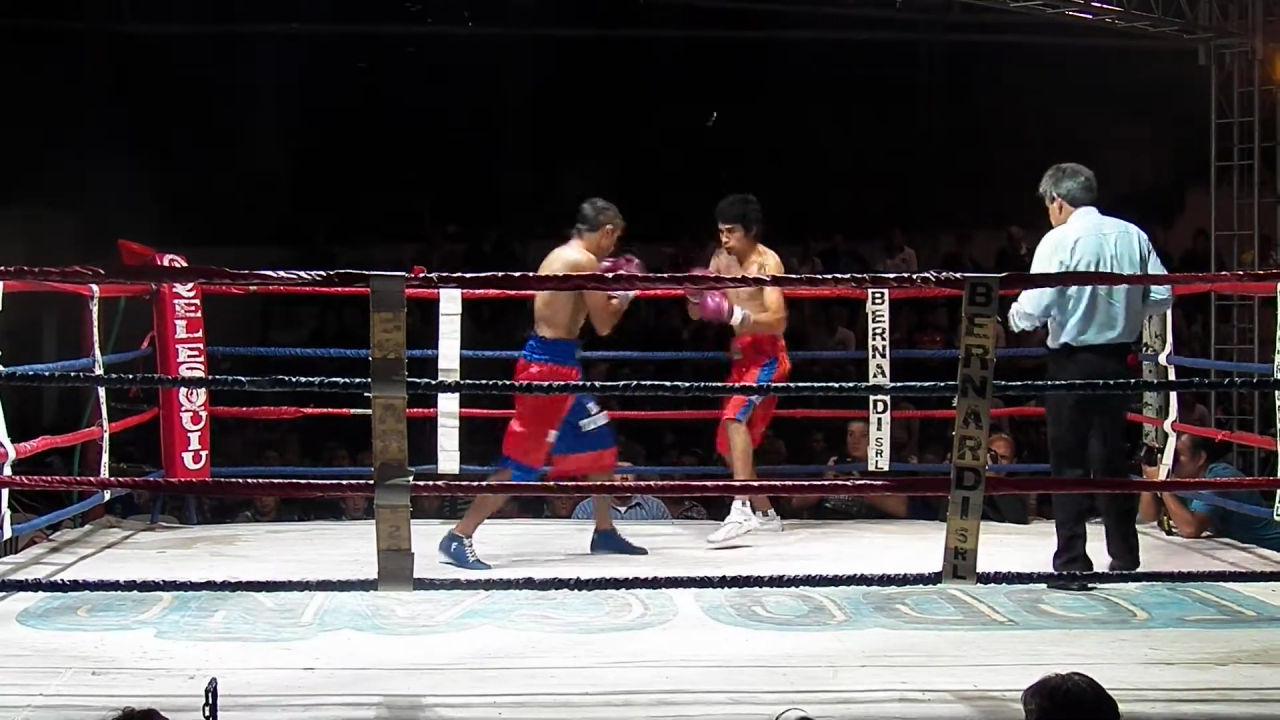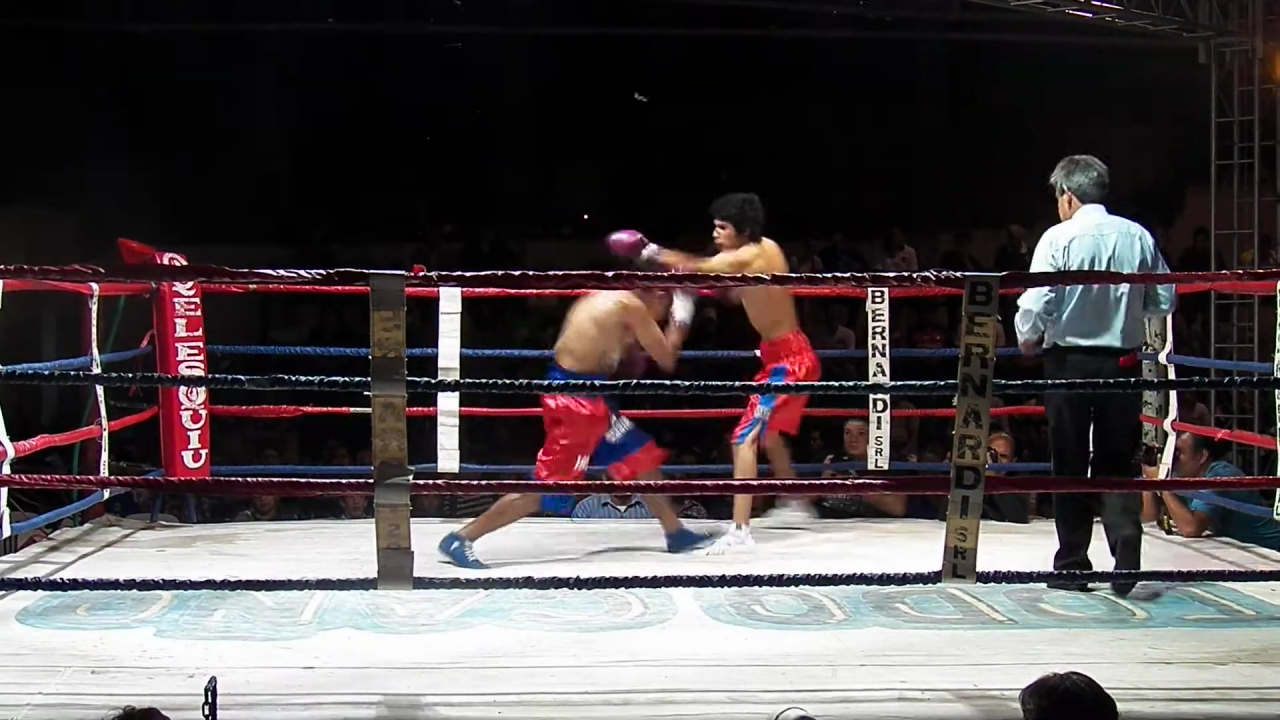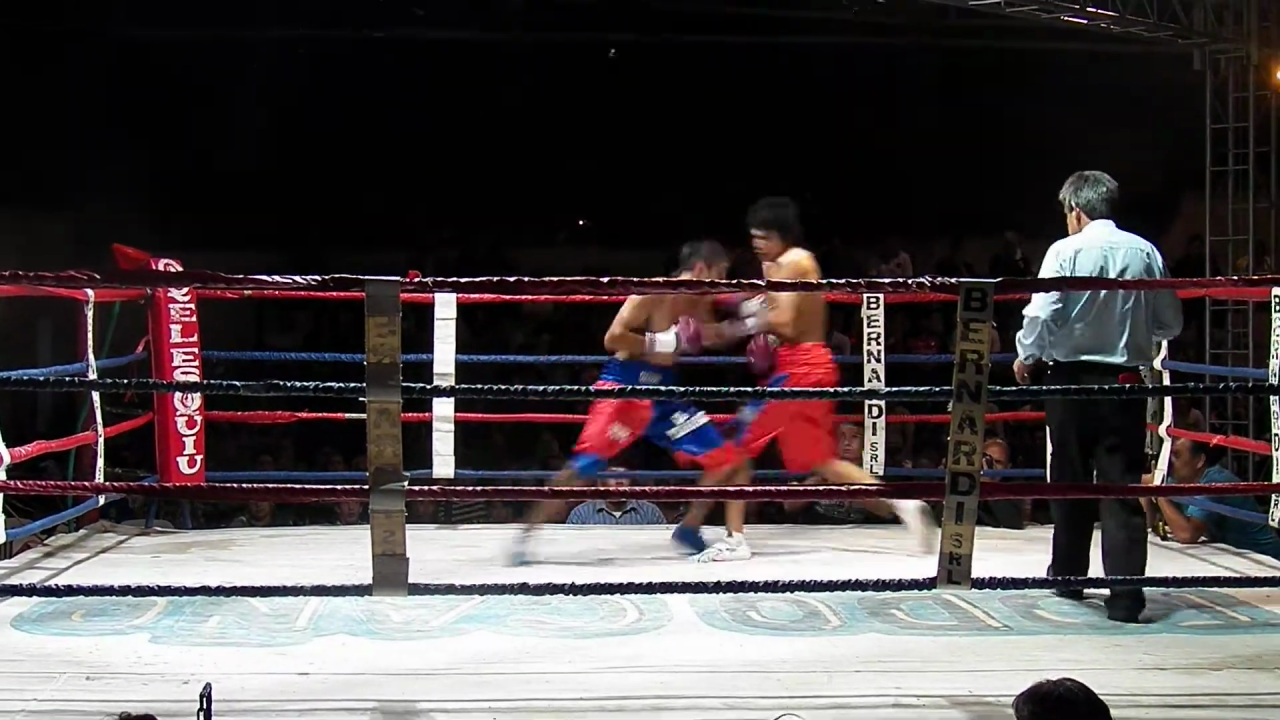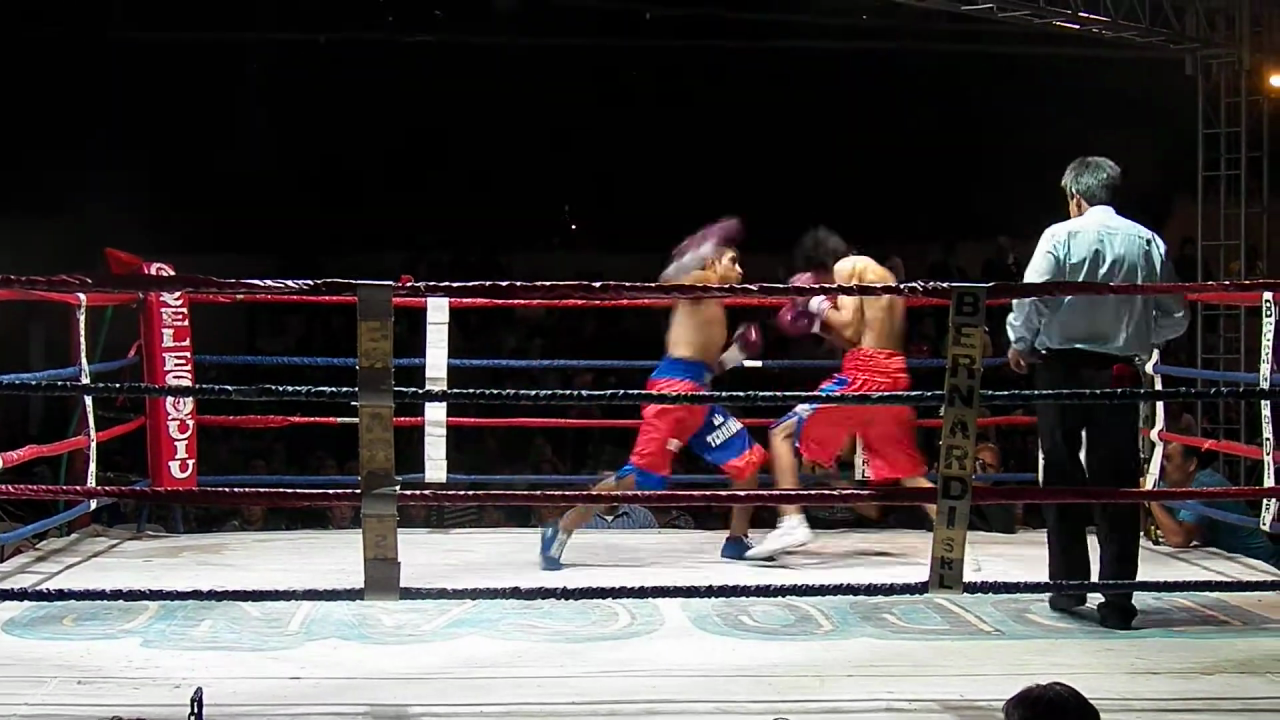
dt=0.2s
person 1, frame 1
left shoulder: (1060, 240)
right shoulder: (1132, 235)
left elbow: (1035, 307)
right elbow: (1162, 295)
left wrist: (1015, 315)
left hip: (1072, 362)
right hip: (1118, 360)
left knee: (1069, 464)
right knee: (1111, 456)
left ankle: (1072, 565)
right ankle: (1124, 554)
person 1, frame 2
left shoulder: (1058, 238)
right shoulder: (1139, 236)
left elbow: (1035, 307)
right elbow: (1164, 301)
left wrist: (1027, 336)
left hip: (1068, 363)
right hip: (1120, 364)
left knee: (1070, 464)
right knee: (1118, 463)
left ankle: (1072, 565)
right ankle: (1126, 552)
person 1, frame 3
left shoulder: (1066, 250)
right shoulder: (1146, 253)
left elbow: (1040, 314)
right elbow: (1170, 324)
left wrist: (1025, 356)
left hip: (1071, 379)
right hip: (1124, 382)
left knee: (1071, 479)
right knee: (1122, 487)
left ankle: (1069, 573)
right ankle: (1125, 591)
person 1, frame 4
left shoulder: (1061, 235)
right shoulder: (1147, 242)
left elbow: (1029, 297)
right elbow: (1175, 318)
left wrist: (1020, 343)
left hip: (1062, 370)
right hip: (1118, 374)
left knee: (1063, 478)
right knee: (1117, 485)
left ankle: (1068, 583)
right ankle: (1117, 599)
person 2, frame 1
left shoulder: (767, 262)
right shoulder: (721, 259)
left elbow: (776, 323)
right elbow: (696, 315)
left wrist: (732, 314)
right wrist: (695, 296)
left hip: (766, 355)
right hip: (743, 355)
left knee: (735, 418)
right knee: (730, 441)
left ankle: (741, 509)
right ankle: (764, 512)
person 2, frame 2
left shoulder: (750, 255)
right shoulder: (764, 250)
left elbow: (698, 268)
left wrist: (647, 250)
left hip: (787, 358)
right hip: (788, 354)
left knee: (745, 438)
right knee: (768, 432)
left ankle: (739, 531)
right ankle: (795, 501)
person 2, frame 3
left shoulder: (793, 263)
right shoulder: (783, 264)
left elbow: (784, 323)
left wrist: (748, 315)
right wrist: (762, 340)
left hip: (799, 367)
right hip: (818, 367)
left knee: (739, 444)
right knee: (822, 461)
left ankle: (734, 540)
right ankle: (904, 506)
person 2, frame 4
left shoulder: (846, 267)
right shoulder: (882, 274)
left elbow: (847, 326)
left wrist: (814, 302)
right wrist: (812, 323)
left hip: (863, 373)
right hip: (894, 374)
left knee: (782, 435)
right knee: (906, 471)
left ankle: (791, 523)
person 3, frame 1
left shoulder: (559, 256)
right shoulder: (584, 260)
right elbow: (603, 324)
left wrist: (604, 286)
right wrist: (626, 290)
left hip: (556, 363)
right hip: (550, 365)
left knee: (598, 446)
right knee: (523, 460)
left ankle: (605, 533)
right ankle: (459, 537)
person 3, frame 2
left shoulder: (599, 301)
right shoulder: (631, 306)
right elbow: (666, 358)
right wrist: (681, 316)
left hip: (586, 397)
right hip: (576, 399)
left knee: (641, 455)
left ankle: (676, 533)
right ankle: (461, 539)
person 3, frame 3
left shoulder: (695, 302)
right shoulder: (651, 292)
right elbow: (614, 337)
right wrist: (660, 342)
left hip: (658, 390)
right hip: (623, 386)
left knee: (722, 456)
right knee: (588, 463)
left ankle: (689, 530)
right ankle: (527, 531)
person 3, frame 4
left shoulder: (714, 303)
right shoulder: (697, 282)
right elbow: (669, 277)
left wrist: (735, 354)
right wrist: (694, 254)
left hip: (696, 392)
right hip: (674, 386)
left knee: (749, 461)
right knee: (642, 473)
left ankle: (738, 540)
right ankle: (561, 529)
